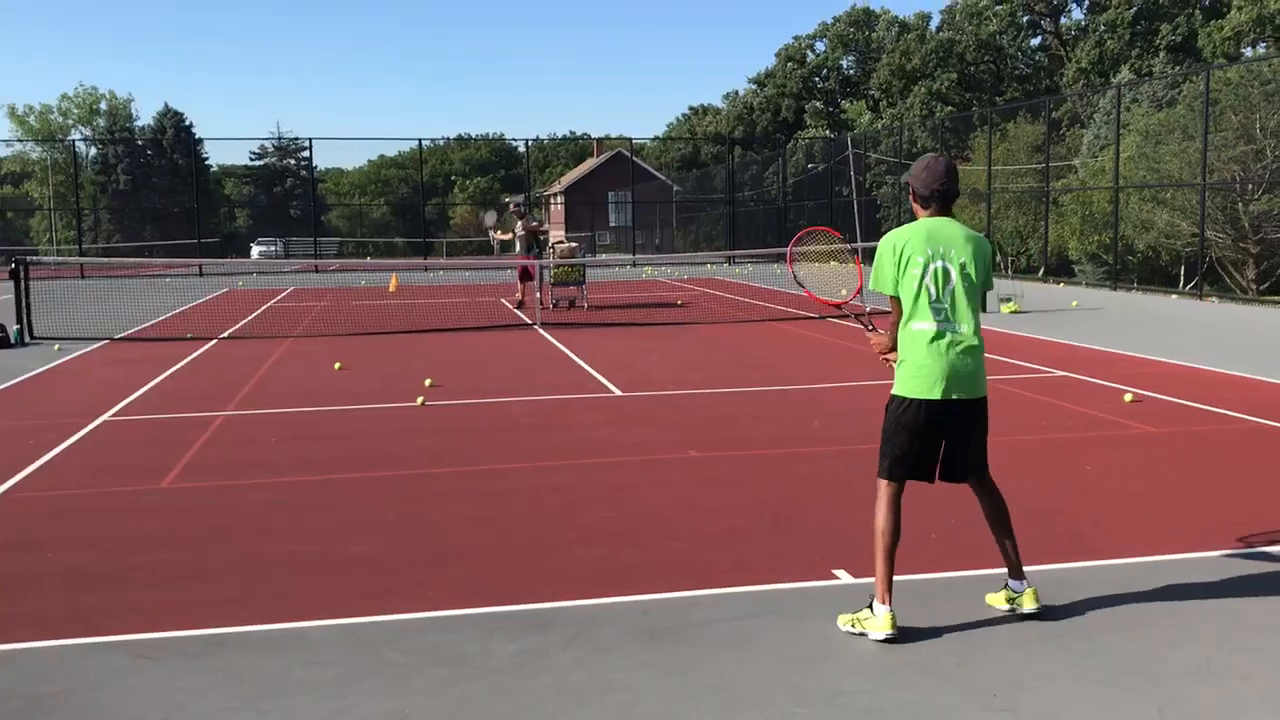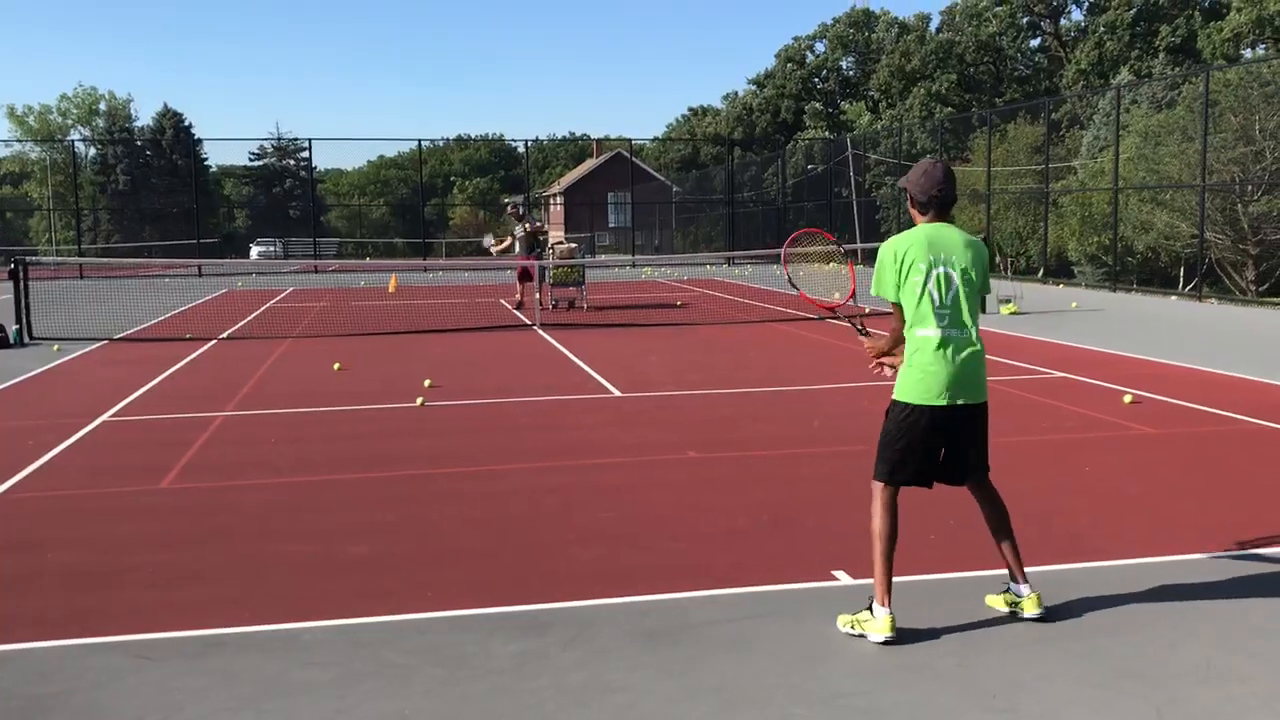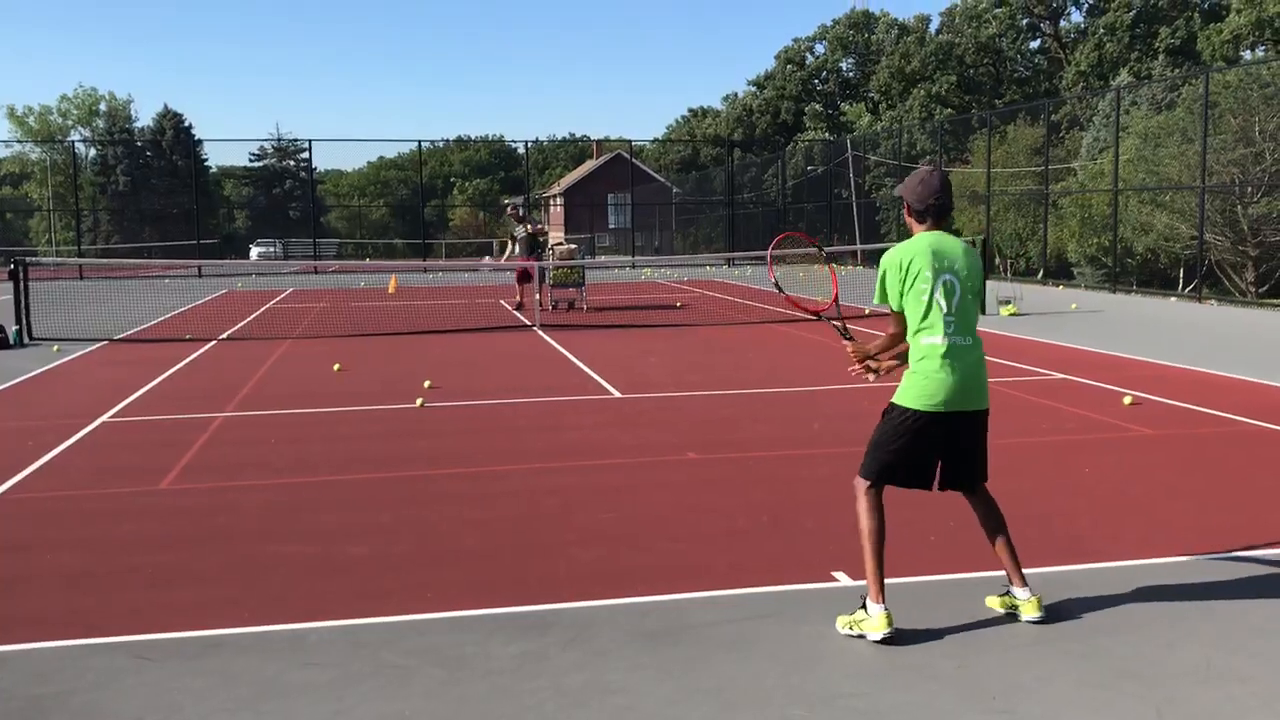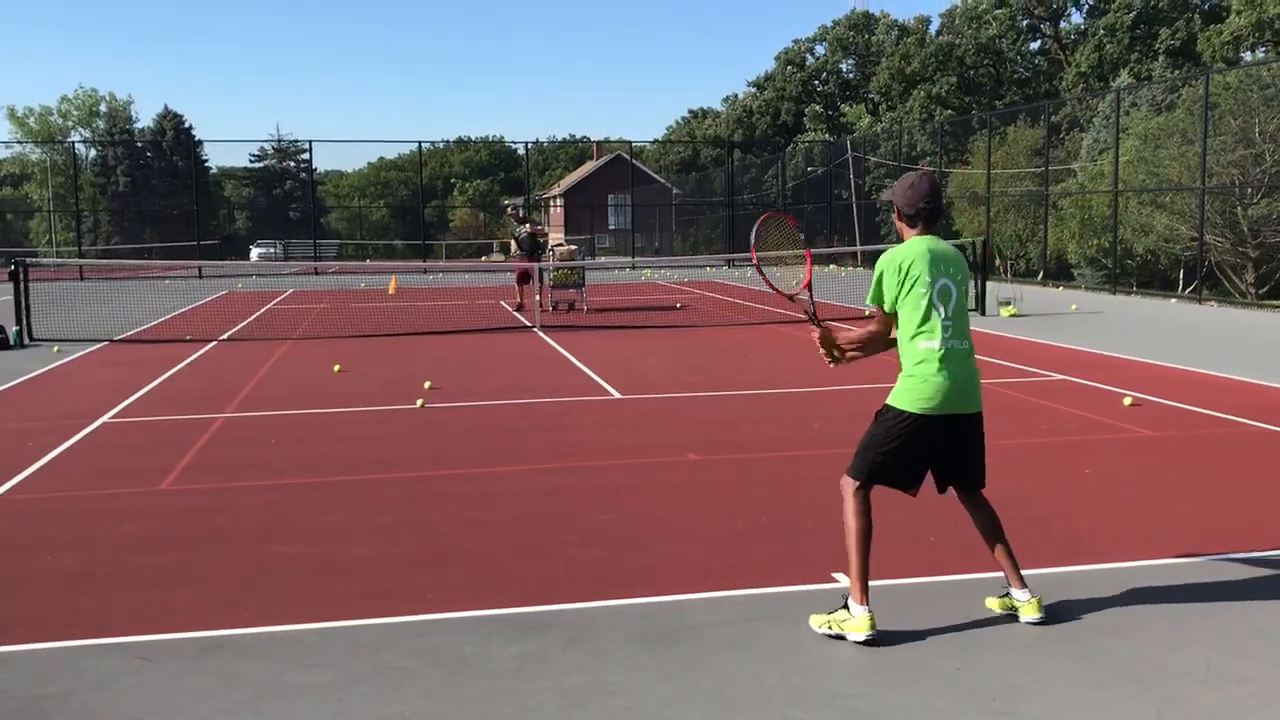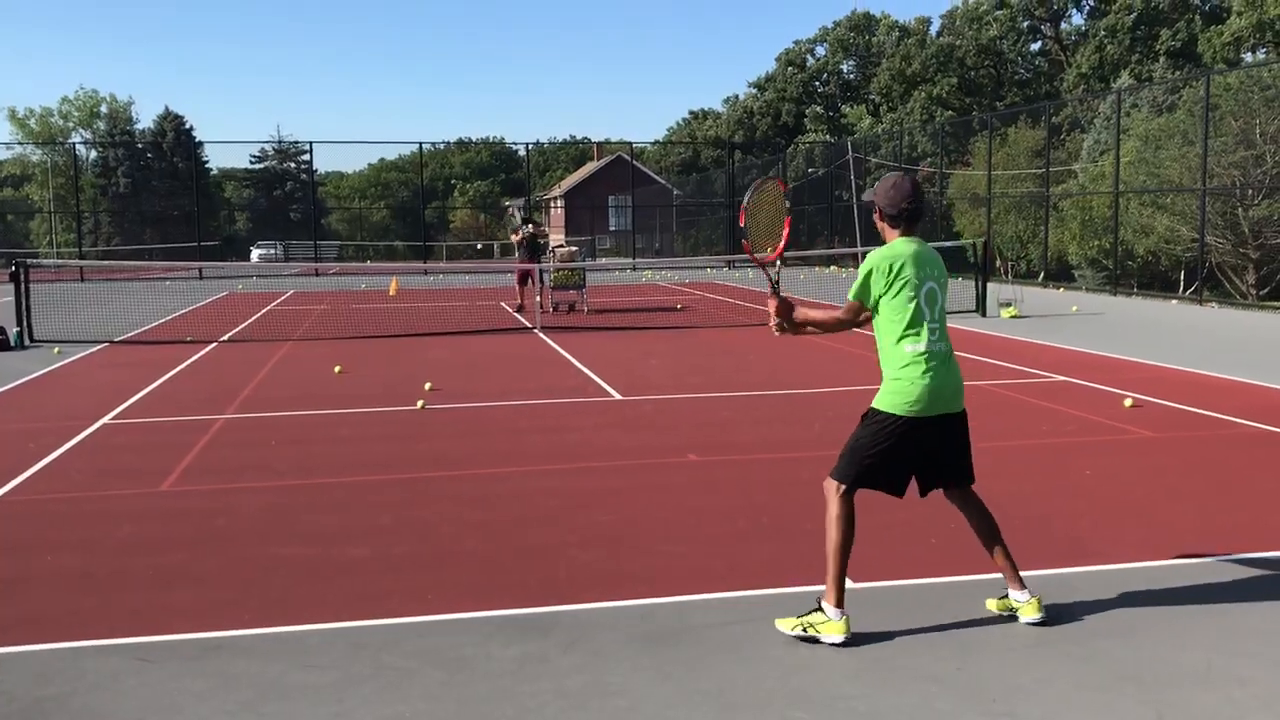
dt=0.1s
person 1, frame 1
left shoulder: (895, 241)
right shoulder: (977, 243)
left elbow: (898, 318)
right elbow: (964, 311)
left wrist: (886, 344)
left hip: (919, 382)
right hip: (969, 380)
left knee: (889, 486)
right knee: (979, 478)
left ankle: (881, 609)
right ankle: (1019, 587)
person 1, frame 2
left shoulder: (896, 248)
right shoulder: (975, 248)
left elbow: (902, 326)
left wrist: (879, 349)
left hip: (922, 388)
right hip: (970, 384)
left knee: (884, 488)
right knee: (978, 481)
left ankle: (880, 610)
right ankle: (1023, 589)
person 1, frame 3
left shoulder: (899, 256)
right shoulder: (970, 255)
left elbow: (900, 331)
left wrist: (865, 353)
right wrist: (886, 362)
left hip: (924, 393)
right hip: (972, 391)
left knee: (867, 486)
right knee: (973, 488)
left ankle: (875, 608)
right ankle: (1022, 593)
person 1, frame 4
left shoulder: (895, 260)
right shoulder: (956, 258)
left elbow: (881, 328)
left wrist: (834, 341)
right wrist: (851, 349)
left hip: (919, 396)
right hip: (965, 395)
left knee: (854, 484)
right knee: (970, 492)
left ankle: (857, 609)
right ankle: (1022, 594)
person 1, frame 5
left shoulder: (881, 260)
right shoulder: (933, 258)
left elbow: (847, 316)
left wrist: (794, 314)
right wrist: (804, 322)
left hip: (903, 398)
right hip: (947, 396)
left knee: (838, 487)
right knee: (961, 491)
left ankle: (831, 612)
right ankle: (1021, 595)
